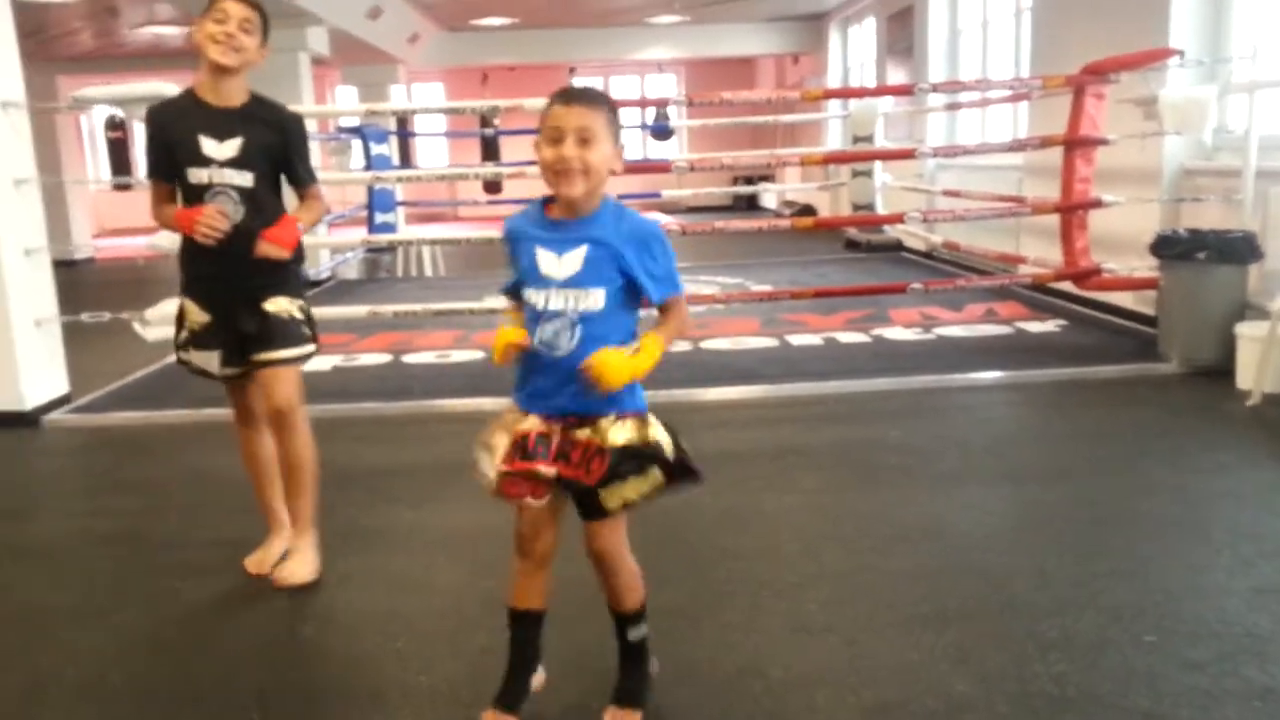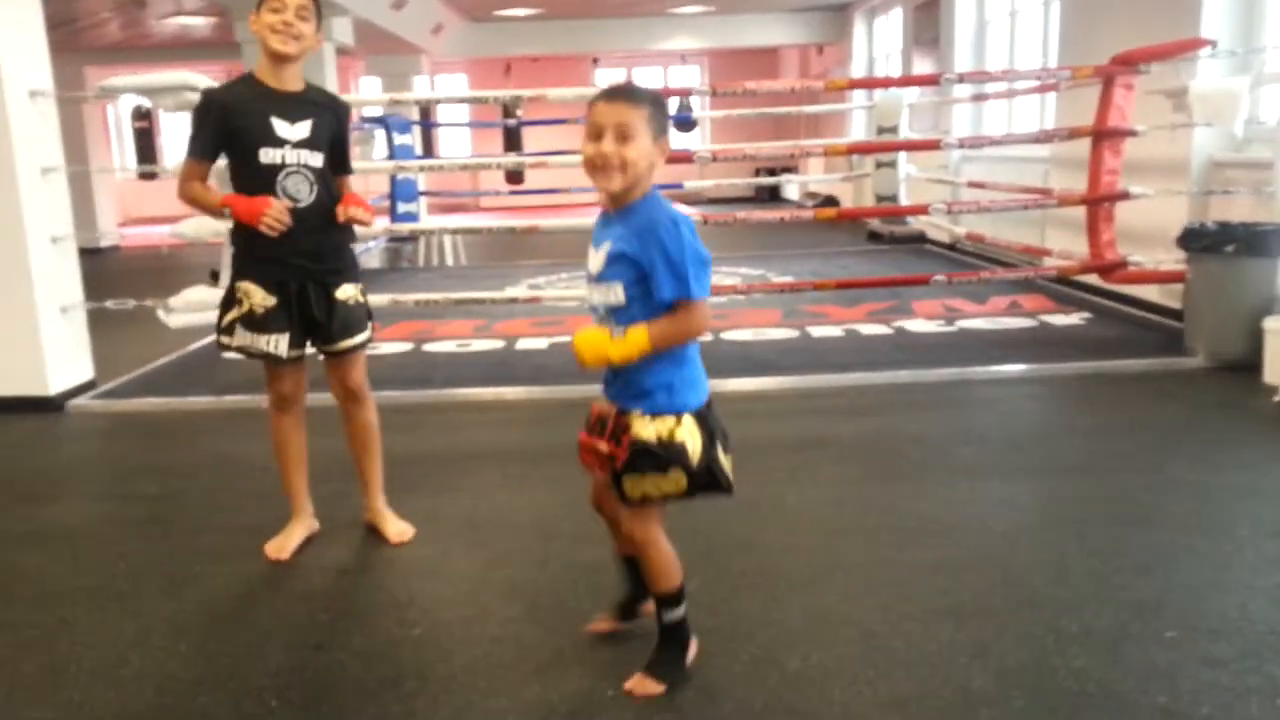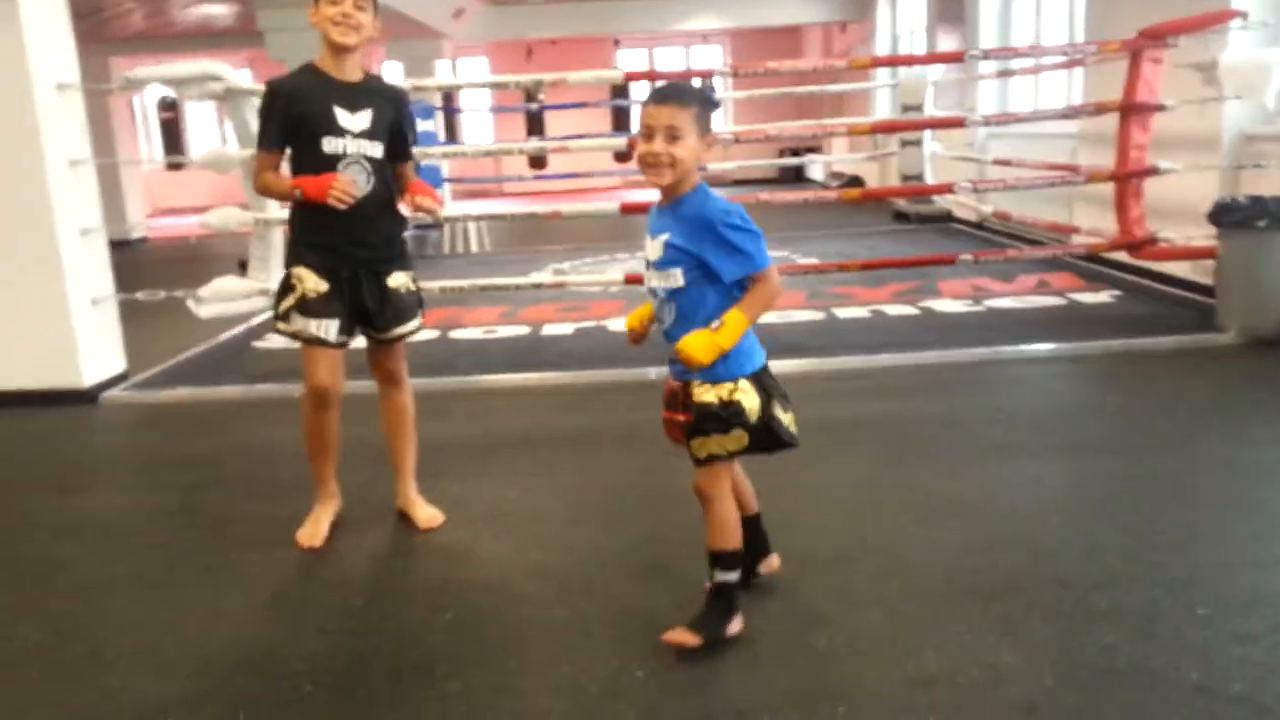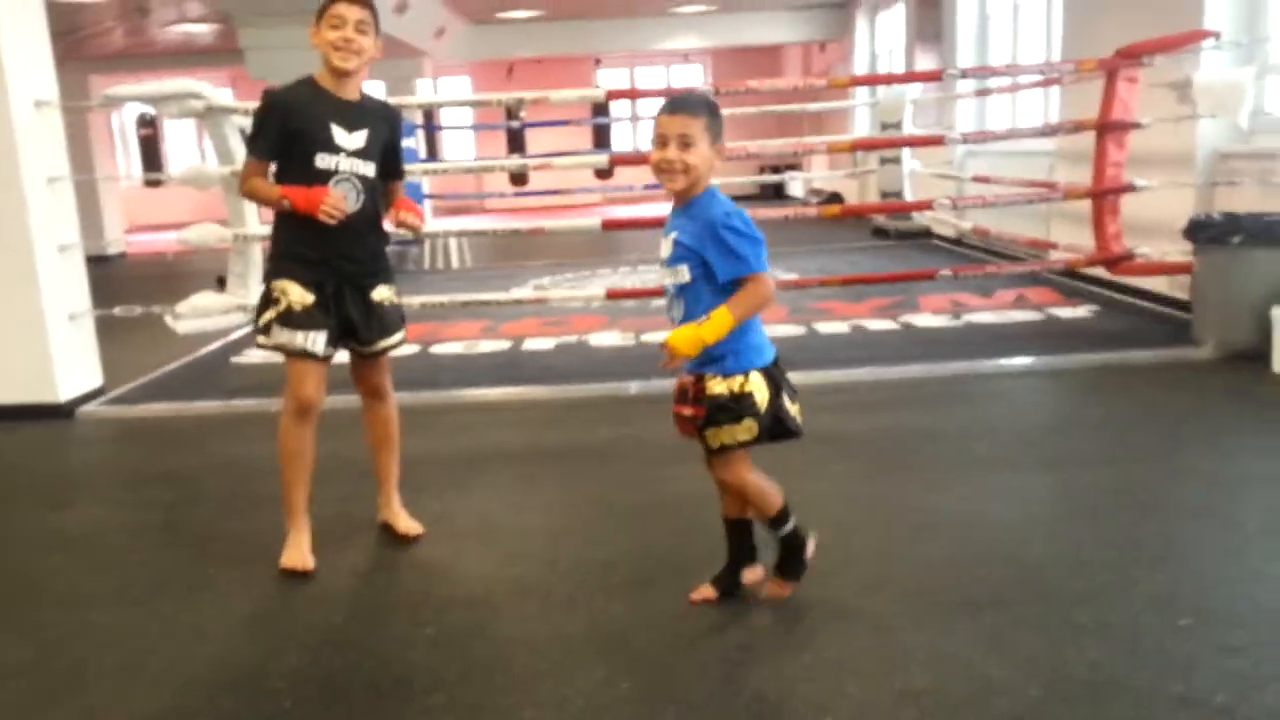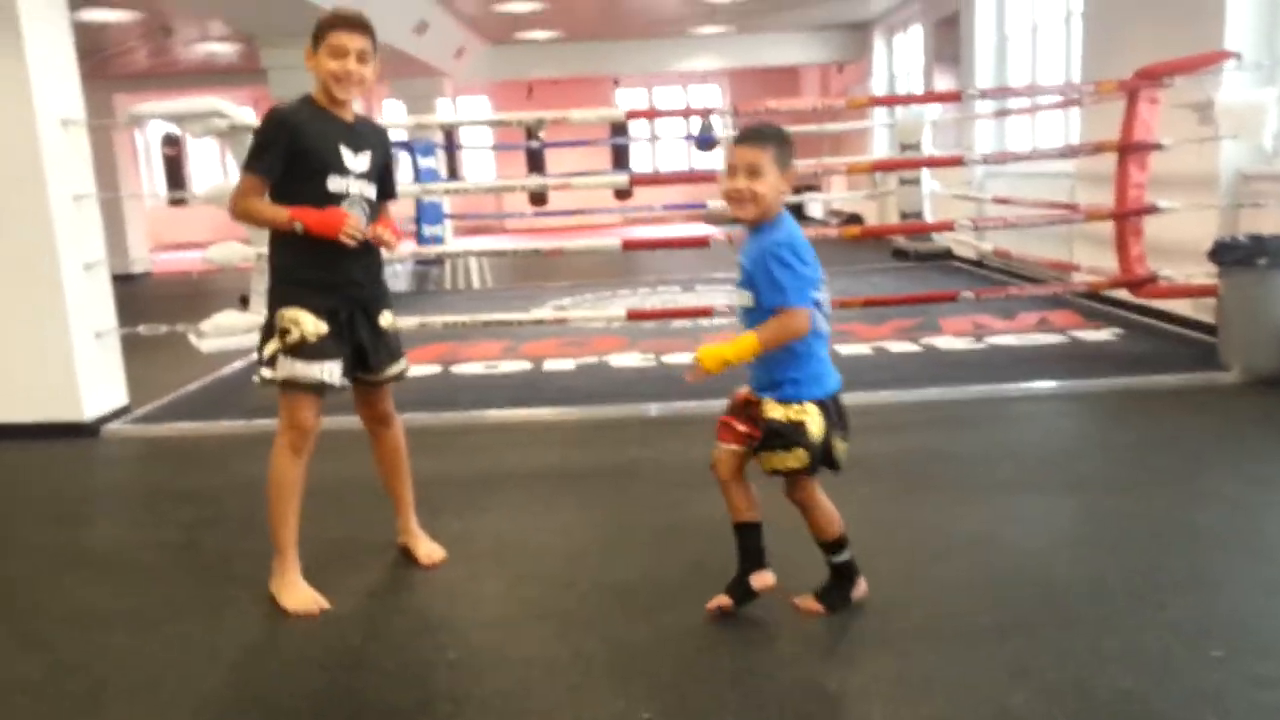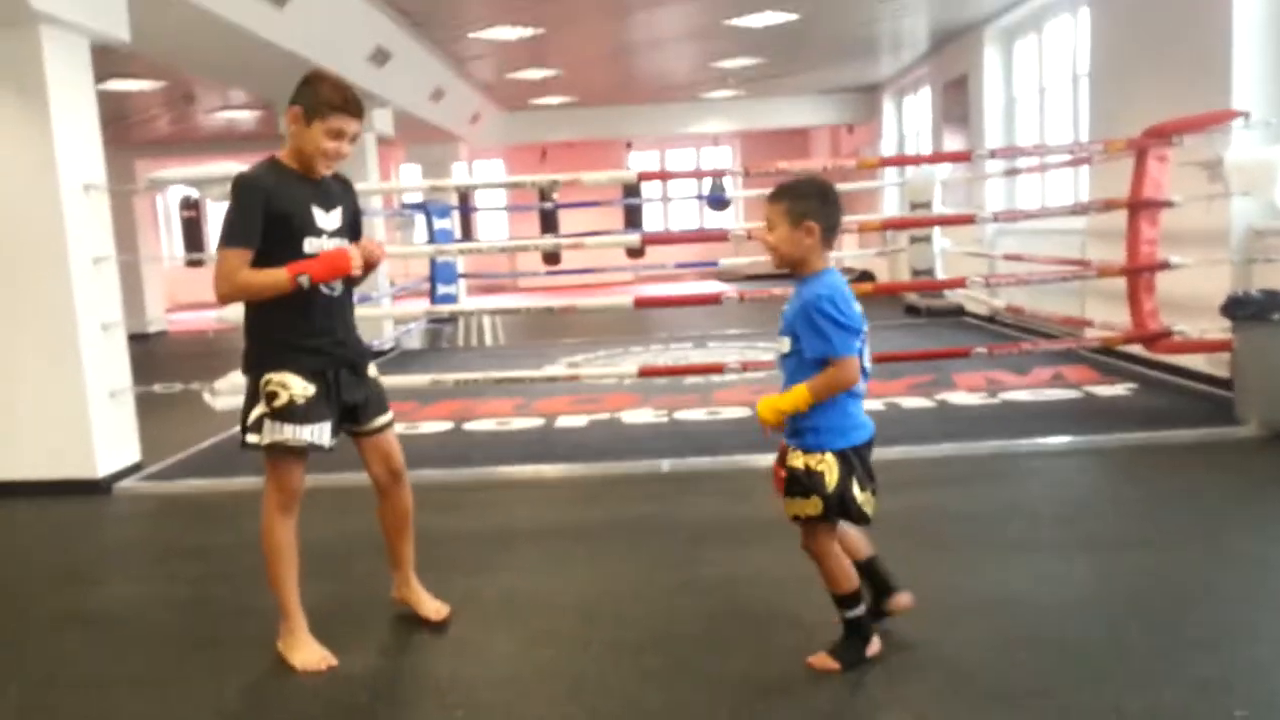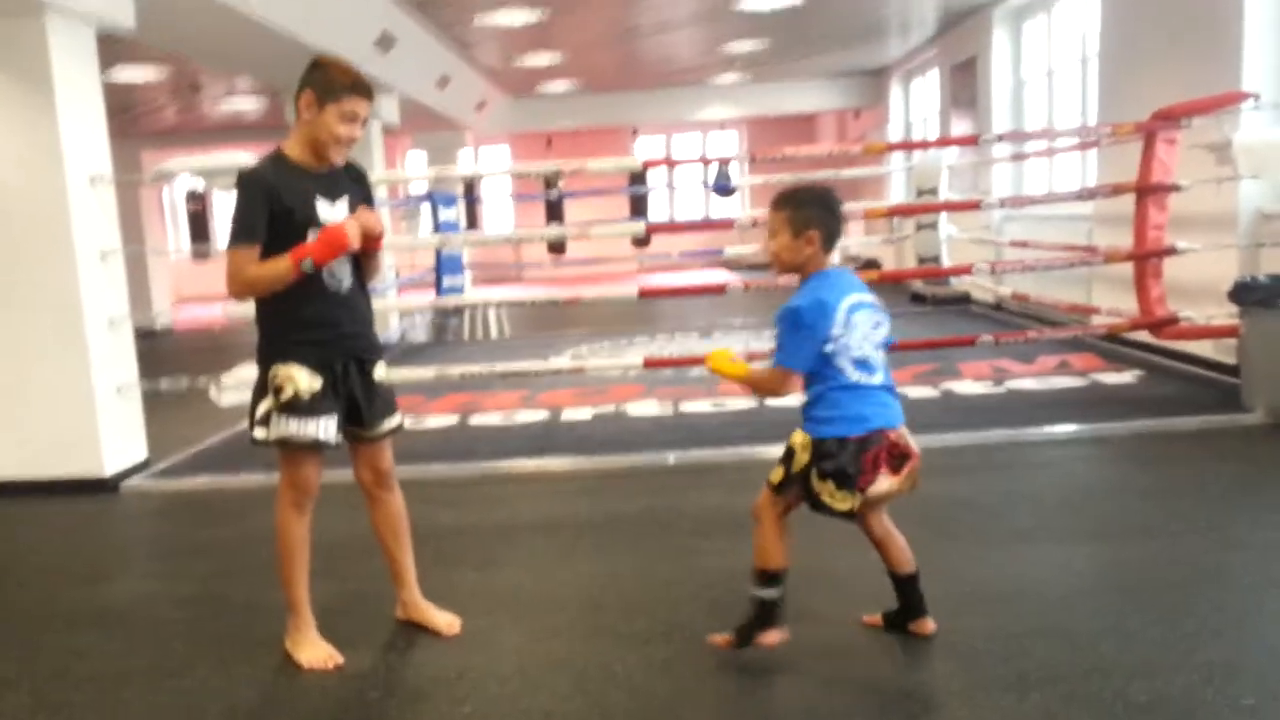
dt=0.3s
person 1, frame 1
left shoulder: (278, 123)
right shoulder: (168, 118)
left elbow: (313, 202)
right elbow: (161, 205)
left wrist: (289, 231)
right wrist: (186, 219)
left hip: (271, 282)
right hip: (209, 288)
left knee: (283, 405)
right knee: (246, 409)
left ankle: (304, 535)
right ankle: (278, 527)
person 1, frame 2
left shoulder: (331, 109)
right shoulder: (224, 102)
right elbow: (189, 186)
left wrist: (355, 205)
right wrist: (243, 207)
left hip: (332, 265)
right hip: (265, 271)
left knee: (353, 387)
right knee: (285, 394)
left ankle: (376, 504)
right ankle: (301, 514)
person 1, frame 3
left shoulder: (391, 99)
right shoulder: (289, 90)
right elbow: (263, 178)
left wrist: (419, 192)
right wrist: (309, 187)
left hip: (383, 254)
right hip: (318, 257)
left knee: (392, 372)
right knee: (322, 385)
left ankle: (407, 490)
right ankle: (326, 495)
person 1, frame 4
left shoulder: (384, 117)
right shoulder: (285, 102)
right elbow: (249, 181)
left wrist: (406, 210)
right wrist: (299, 198)
left hip: (367, 269)
right hip: (302, 270)
left knee: (377, 386)
right knee: (303, 398)
left ankle: (390, 502)
right ankle: (297, 526)
person 1, frame 5
left shoulder: (376, 138)
right shoulder: (287, 123)
right elbow: (243, 204)
left wrist: (386, 230)
right wrist: (311, 221)
left hip: (365, 295)
right hip: (305, 300)
left knee: (382, 415)
right knee: (299, 426)
left ankle: (409, 526)
right ankle: (284, 569)
person 1, frame 6
left shoulder: (341, 190)
right shoulder: (257, 187)
right elbow: (228, 284)
left wrist: (363, 261)
right wrist: (311, 269)
left hip: (345, 352)
right hip: (286, 362)
left knee: (390, 468)
right knee: (285, 488)
left ankle: (406, 581)
right ankle: (292, 628)
person 1, frame 7
left shoulder: (353, 179)
right shoulder: (263, 182)
right elbow: (239, 283)
left wrist: (371, 241)
right wrist: (312, 252)
left hip: (358, 348)
right hip: (297, 357)
left knee: (380, 474)
right knee: (300, 485)
left ankle: (409, 597)
right ankle: (300, 625)
person 2, frame 1
left shoulder: (631, 232)
right shoulder: (522, 229)
left elbow: (675, 309)
left wrist: (634, 359)
right wrist: (507, 338)
left hip: (612, 419)
right hip: (538, 413)
left knee: (606, 542)
right knee: (532, 540)
left ankle: (636, 666)
person 2, frame 2
left shoulder: (664, 226)
right shoulder: (606, 223)
left elbow: (693, 317)
left wrist: (614, 347)
right wrist: (594, 340)
left hip: (665, 402)
right hip: (624, 398)
left knee: (641, 523)
right knee: (606, 497)
left ankle: (675, 642)
right ankle: (638, 595)
person 2, frame 3
left shoulder: (715, 215)
right shoulder: (661, 213)
left elbow: (767, 284)
left wrist: (717, 339)
right wrist: (646, 316)
left hip: (727, 375)
right hip: (692, 372)
left knee: (710, 483)
right knee: (723, 468)
left ankle: (721, 611)
right ankle: (760, 551)
person 2, frame 4
left shoulder: (719, 219)
right shoulder: (679, 215)
left elbow: (759, 289)
left wrist: (699, 334)
right wrist: (681, 337)
left hip: (737, 367)
right hip: (706, 370)
left knee: (732, 471)
right knee: (723, 468)
left ankle: (793, 545)
right ankle: (741, 566)
person 2, frame 5
left shoulder: (778, 247)
right shoulder: (760, 239)
left elbow: (796, 322)
left wrist: (725, 355)
right wrist: (734, 358)
left hip: (799, 392)
right hip: (769, 387)
left knee: (801, 487)
right knee: (726, 463)
left ankle: (847, 578)
right ankle: (751, 572)
person 2, frame 6
left shoulder: (817, 300)
right shoulder: (819, 289)
left elbow: (845, 373)
left wrist: (781, 405)
right wrist: (788, 407)
left hip: (826, 442)
right hip: (819, 437)
left knee: (817, 538)
right knee: (829, 525)
left ankle: (860, 636)
right ankle: (884, 593)
person 2, frame 7
left shoulder: (804, 307)
right shoulder: (858, 287)
left elbow: (778, 382)
left wrist: (729, 368)
left hip: (835, 434)
right hip: (884, 421)
left knee: (769, 509)
right knee: (873, 518)
left ankle: (764, 621)
right ankle: (914, 613)
